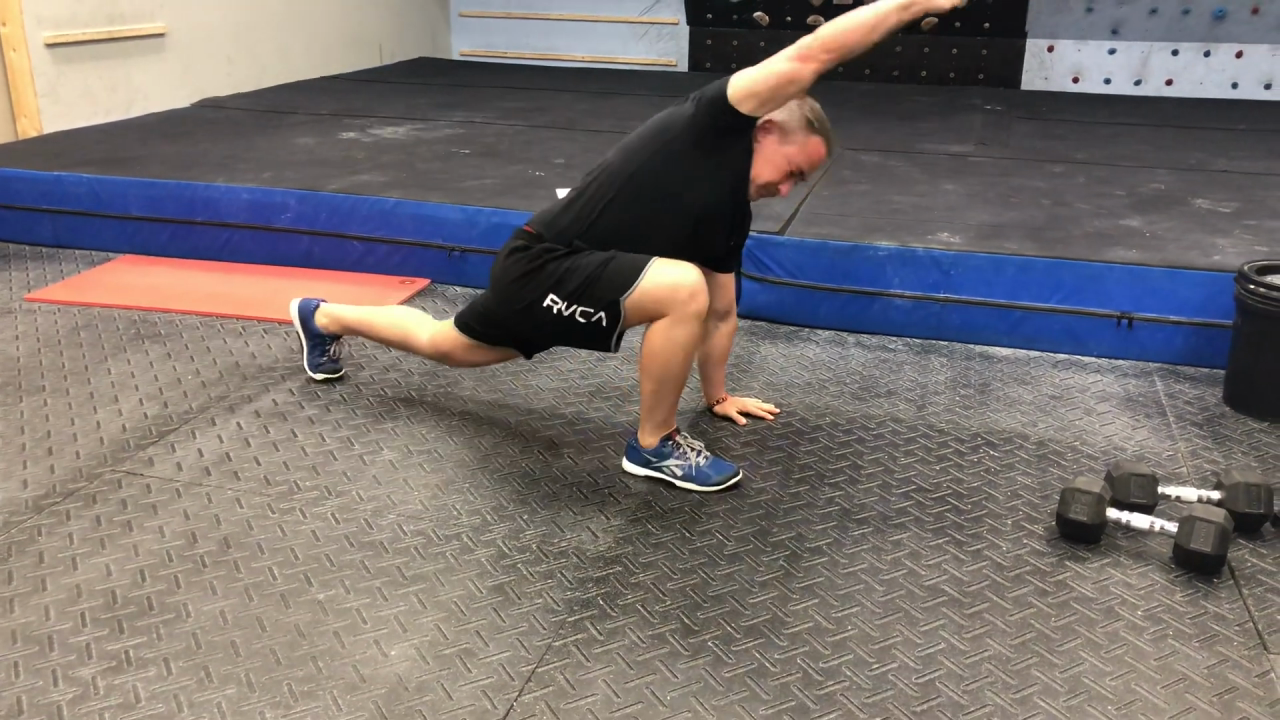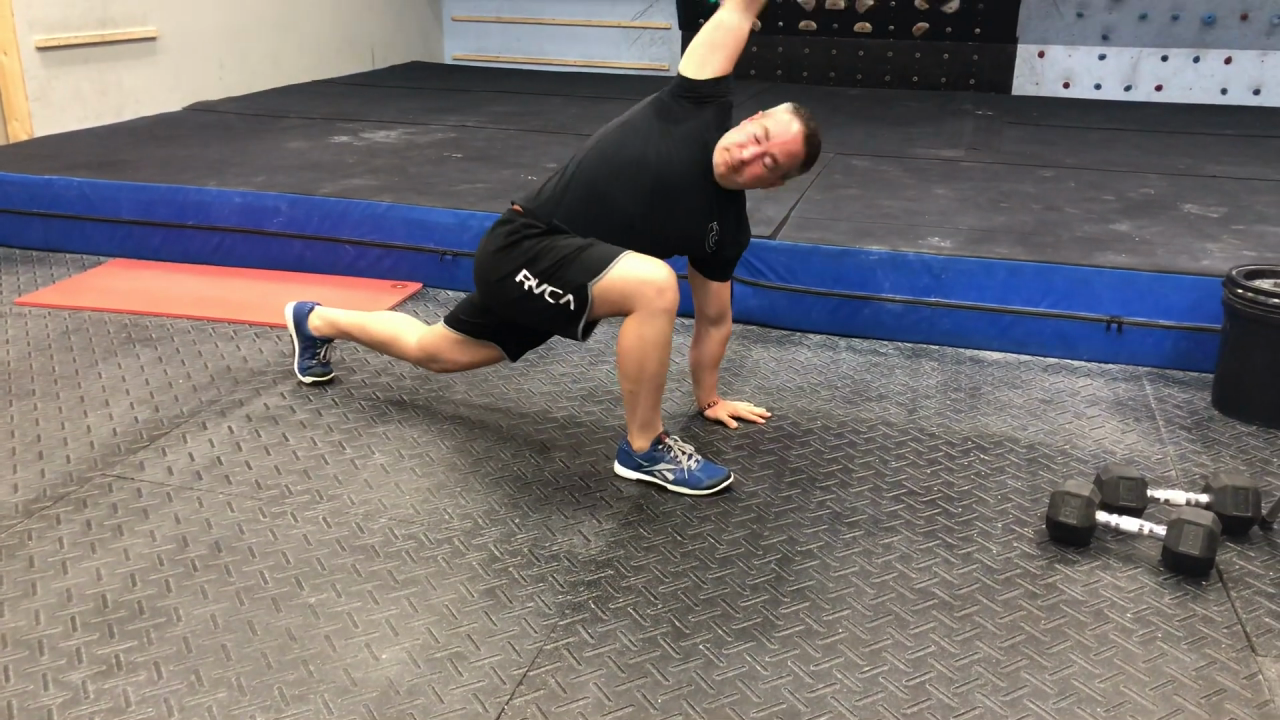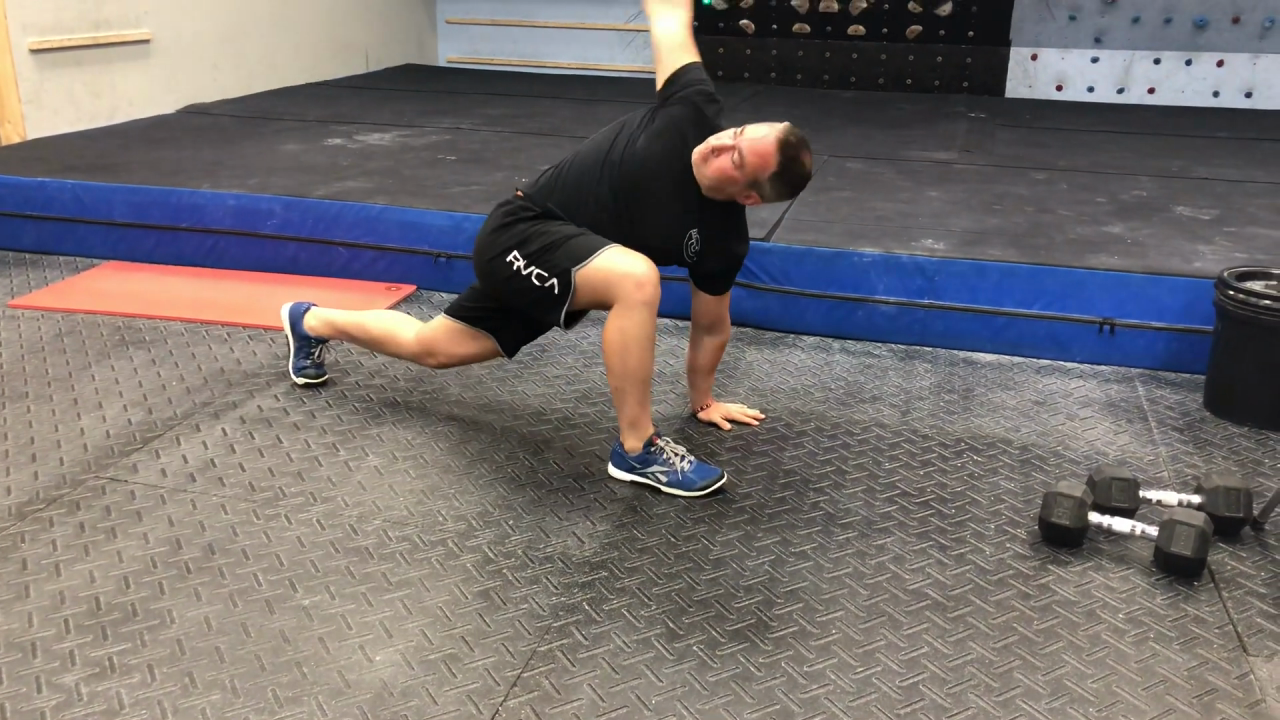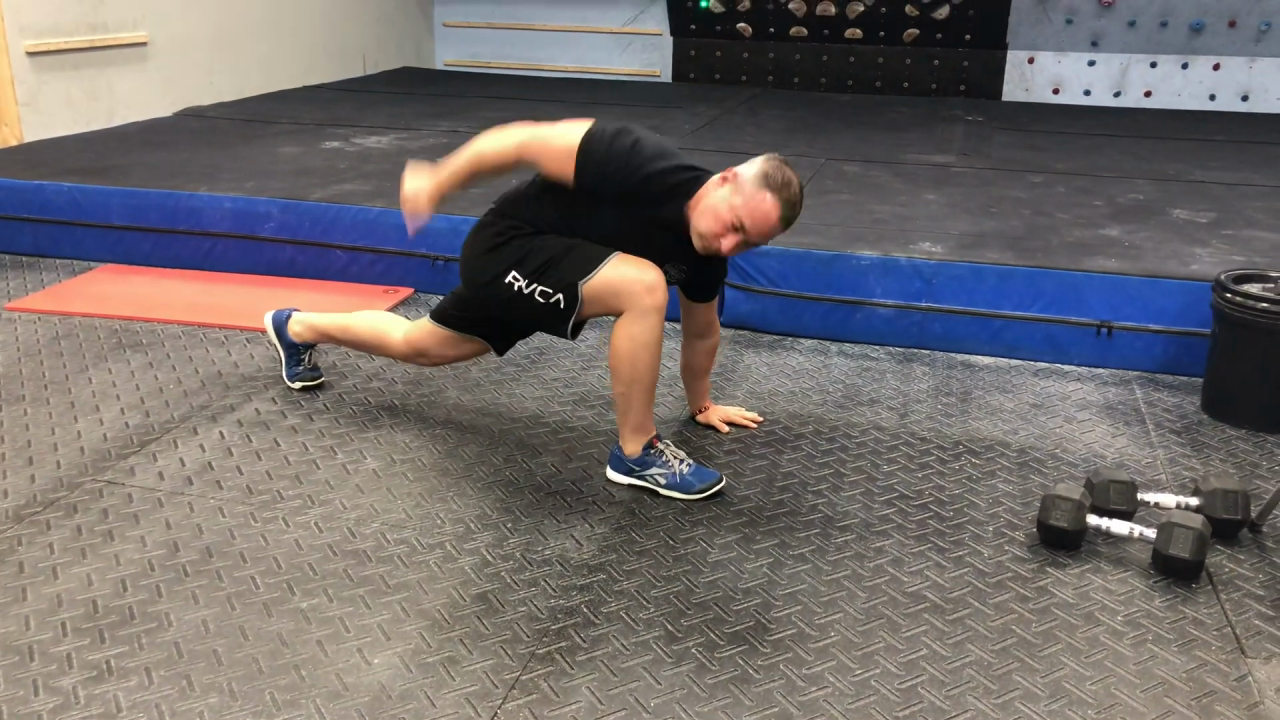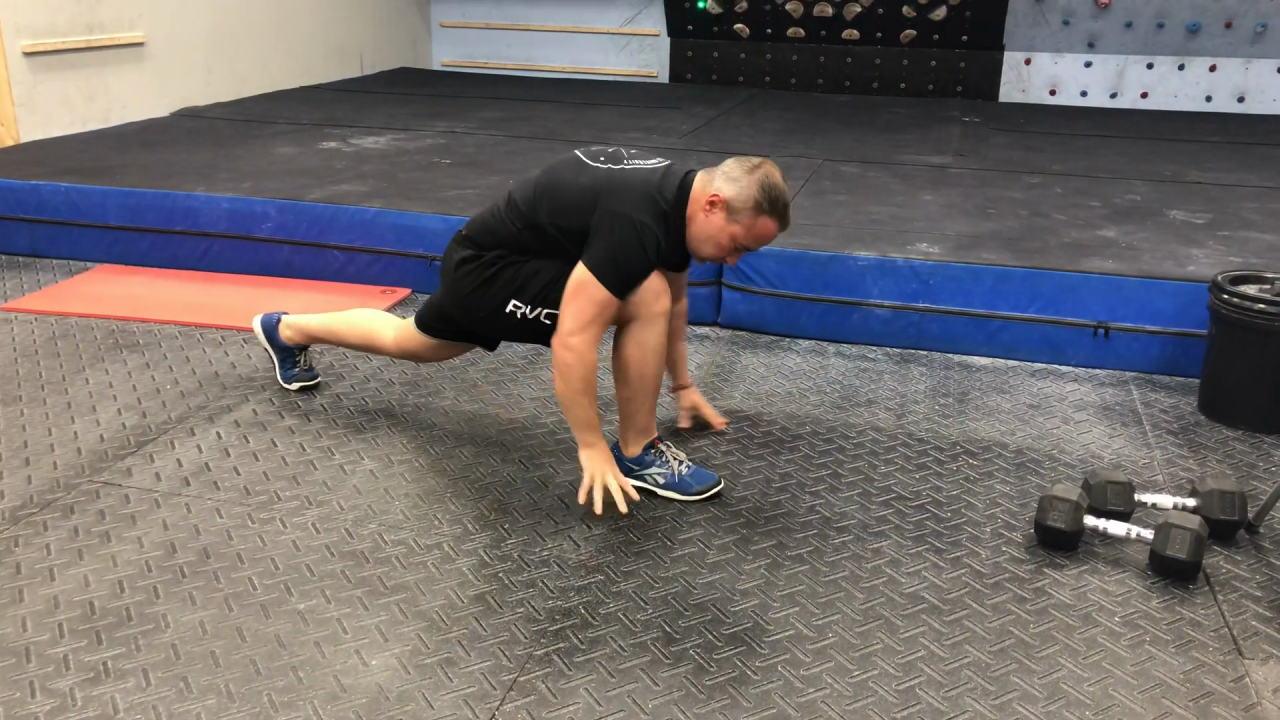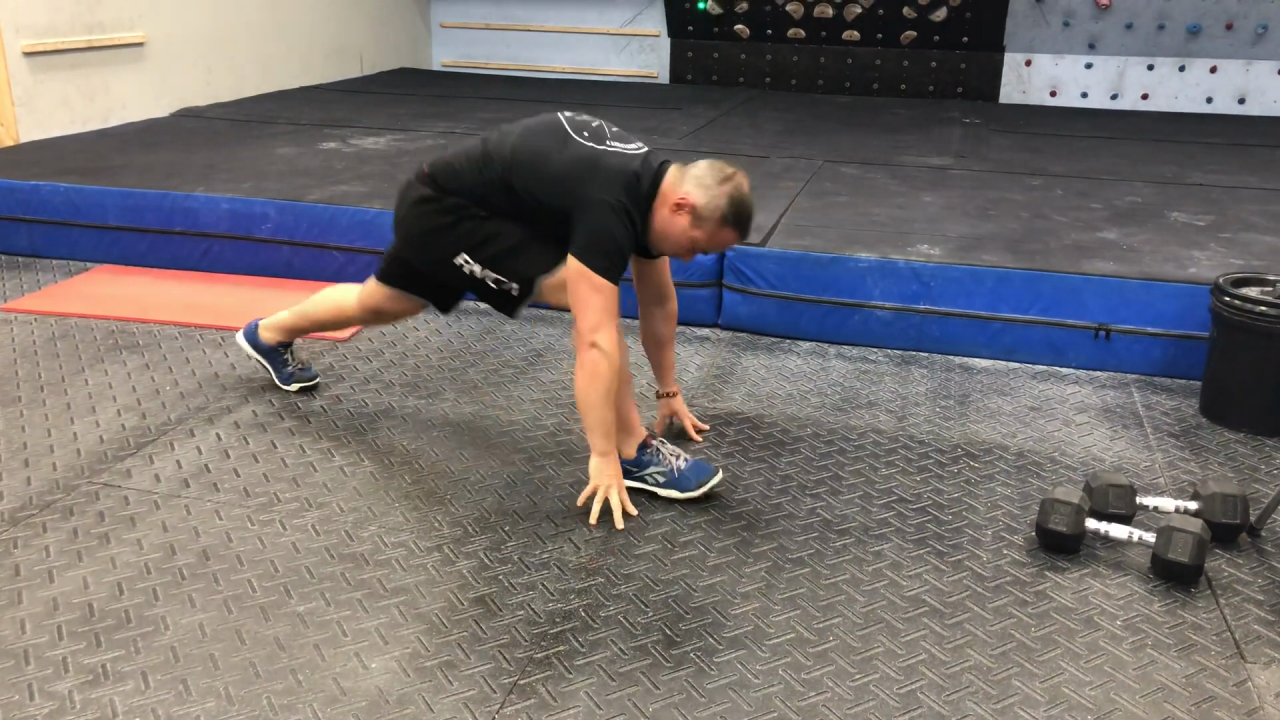
dt=0.4s
person 1, frame 1
left shoulder: (734, 213)
right shoulder: (712, 126)
left elbow: (727, 312)
right elbow: (811, 55)
left wrist: (717, 391)
left hip: (558, 274)
right hip: (542, 267)
left knee: (448, 344)
right knee: (682, 291)
left ankle: (322, 318)
right ankle: (652, 447)
person 1, frame 2
left shoulder: (727, 226)
right shoulder: (700, 107)
left elbow: (713, 317)
left wrist: (708, 397)
left hip: (545, 276)
right hip: (520, 248)
left knee: (432, 352)
right knee: (654, 286)
left ankle: (314, 321)
right ankle: (644, 449)
person 1, frame 3
left shoulder: (725, 239)
right shoulder: (694, 112)
left elbow: (710, 325)
left wrist: (703, 399)
left hip: (552, 269)
right hip: (518, 232)
left knee: (428, 348)
right knee: (636, 278)
left ankle: (310, 322)
right ankle: (637, 450)
person 1, frame 4
left shoulder: (708, 253)
right shoulder: (643, 165)
left elbow: (701, 332)
right elbow: (522, 140)
left wrist: (701, 403)
right wrist: (439, 180)
left hip: (530, 270)
right hip: (504, 247)
left knee: (417, 344)
right knee: (643, 287)
left ankle: (297, 328)
right ankle: (636, 452)
person 1, frame 5
left shoulder: (677, 198)
right shoulder: (637, 218)
left elbow: (679, 302)
right elbow: (571, 339)
left wrist: (681, 385)
right wrist: (592, 447)
left hip: (489, 261)
right hip: (484, 269)
left knee: (411, 342)
right knee: (647, 298)
left ankle: (286, 329)
right ankle: (637, 453)
person 1, frame 6
left shoulder: (652, 185)
right shoulder: (611, 203)
left elbow: (657, 300)
right elbow: (596, 339)
left wrist: (669, 392)
right wrist: (602, 458)
left hip: (437, 203)
right hip: (444, 208)
left knee: (379, 304)
right knee: (584, 297)
left ankle: (268, 335)
right ankle: (634, 451)
